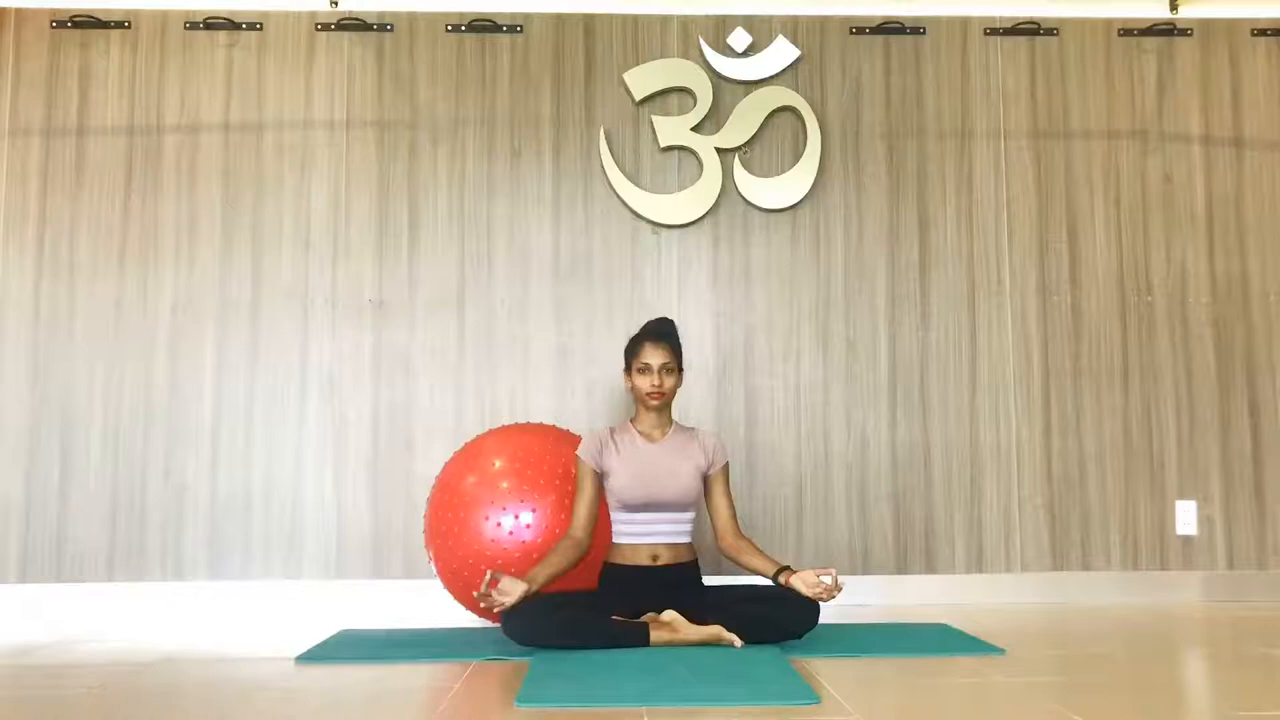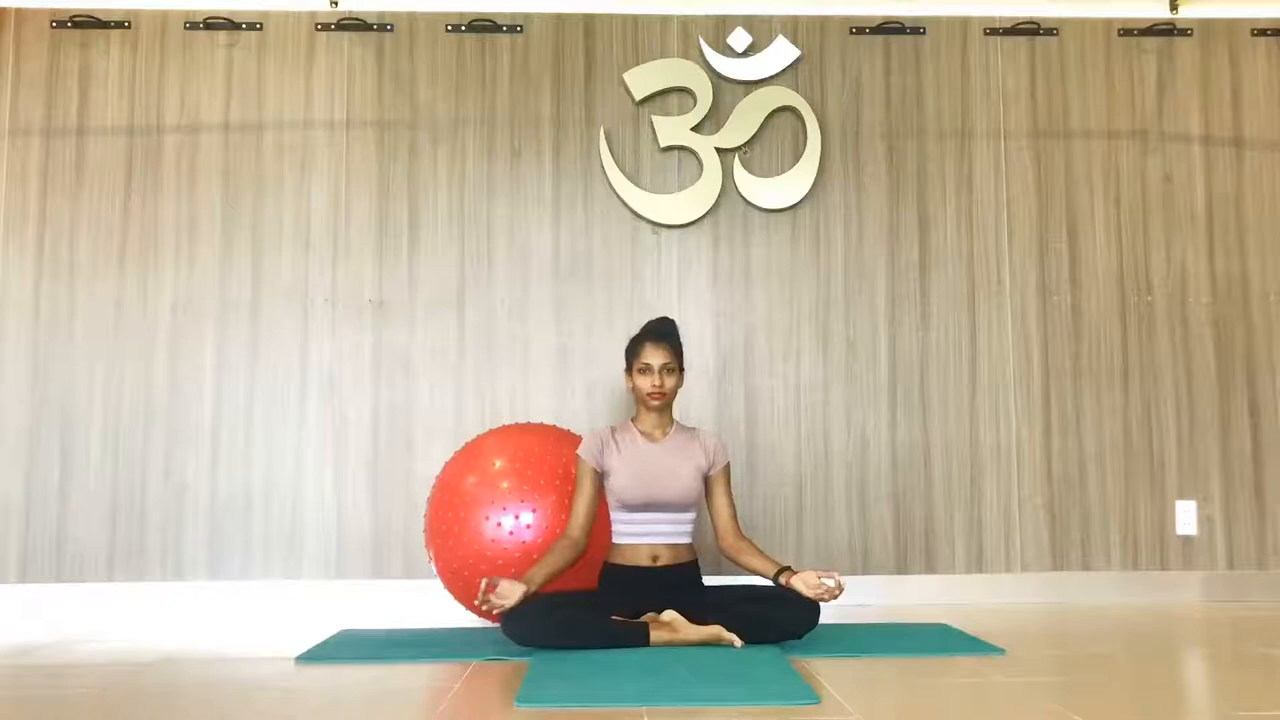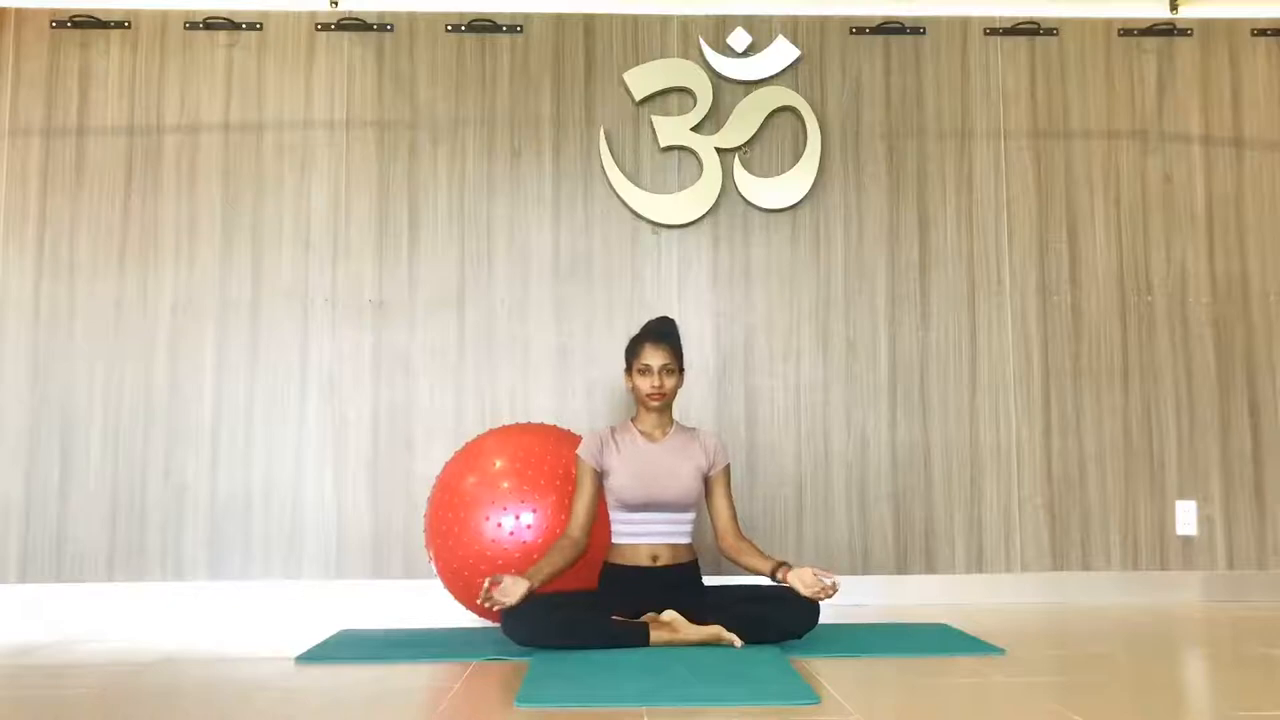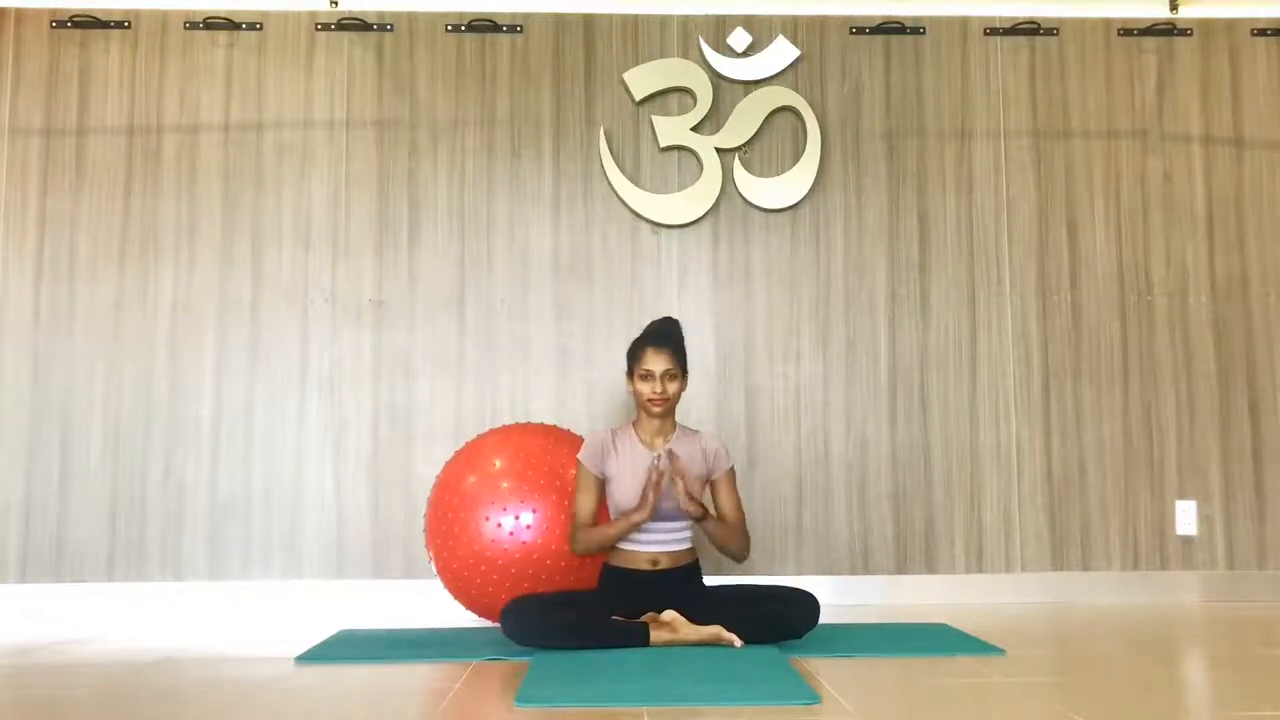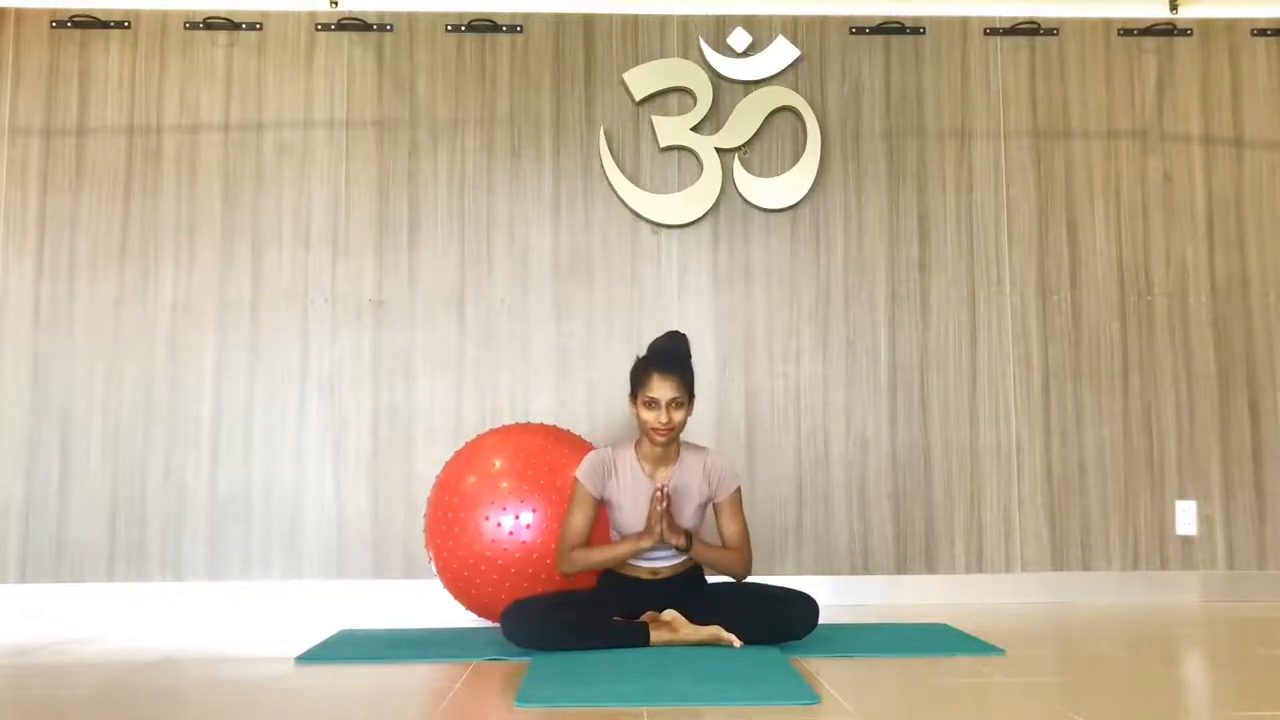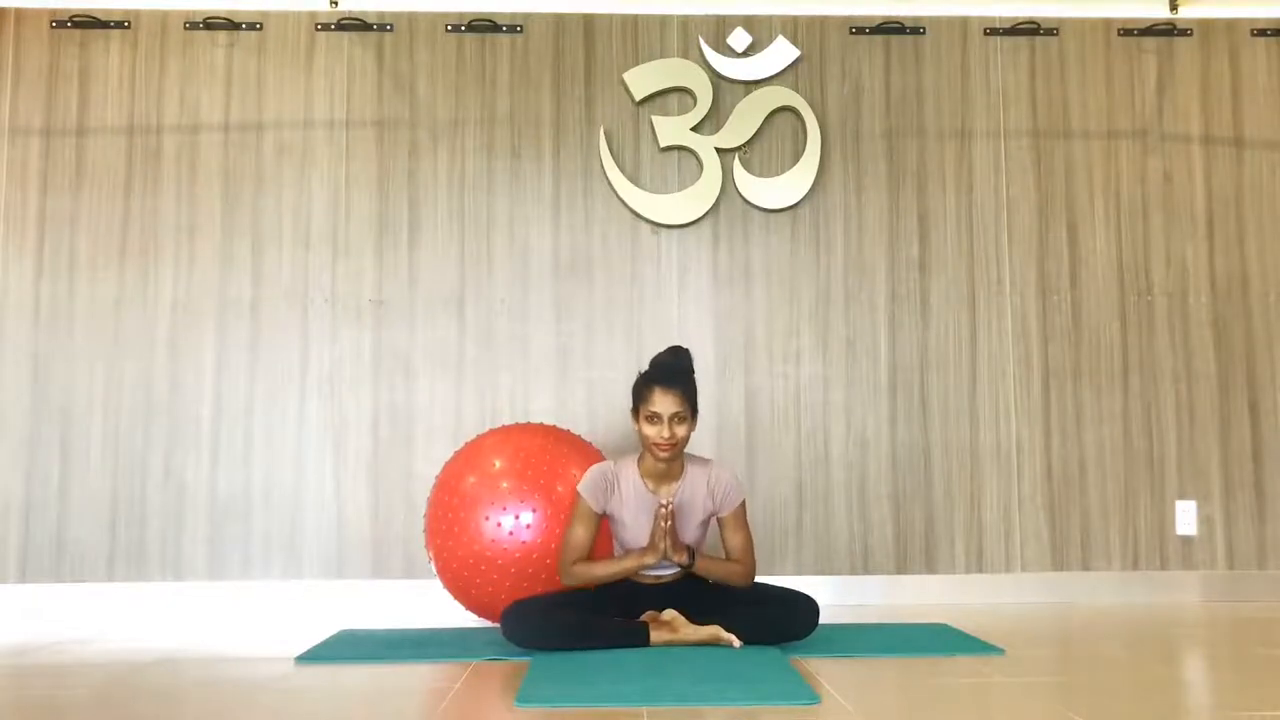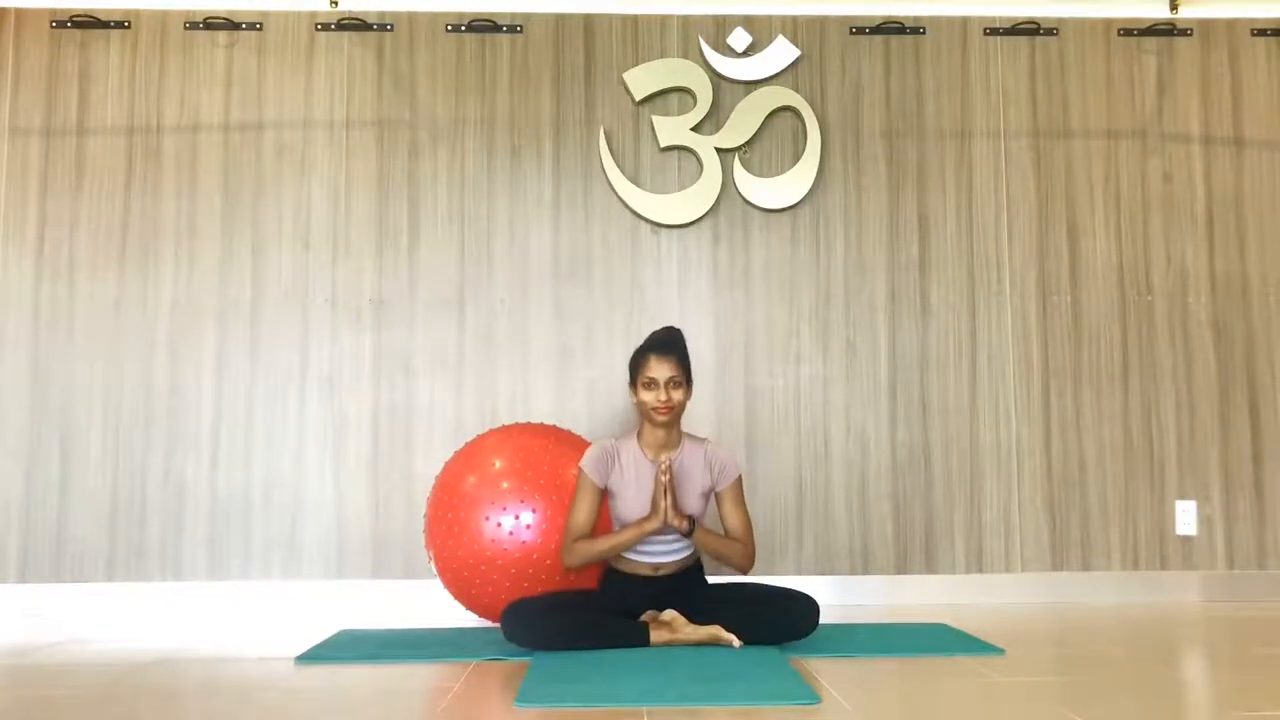
dt=0.5s
person 1, frame 1
left shoulder: (705, 446)
right shoulder: (600, 445)
left elbow: (729, 536)
right elbow: (578, 537)
left wrist: (788, 576)
right wrist: (528, 583)
left hip: (686, 588)
right hip: (619, 587)
left knee: (800, 609)
right knee: (520, 618)
left ankle: (654, 626)
right ankle: (683, 633)
person 1, frame 2
left shoulder: (706, 446)
right shoulder: (600, 444)
left elbow: (730, 537)
right elbow: (574, 536)
left wrist: (787, 576)
right wrist: (526, 585)
left hip: (686, 588)
right hip: (619, 588)
left knee: (799, 609)
right knee: (521, 620)
right ankle: (681, 631)
person 1, frame 3
left shoulder: (706, 446)
right shoulder: (599, 444)
left elbow: (730, 536)
right elbow: (573, 536)
left wrist: (782, 572)
right wrist: (528, 580)
left hip: (686, 588)
right hip: (618, 588)
left knee: (801, 607)
right knee: (519, 618)
right ankle: (680, 633)
person 1, frame 4
left shoulder: (708, 448)
right shoulder: (601, 445)
left elbow: (739, 549)
right elbow: (579, 542)
left wrist: (695, 508)
right wrist: (639, 512)
left hip: (687, 588)
right hip: (619, 588)
left knee: (802, 608)
right knee: (517, 617)
right ankle: (675, 632)
person 1, frame 5
left shoulder: (713, 468)
right shoulder: (601, 465)
left elbow: (741, 564)
right elbow: (568, 560)
left wrist: (681, 538)
right wrist: (643, 539)
left hip: (688, 591)
right hip: (619, 594)
left knee: (801, 611)
right knee: (518, 620)
left ankle: (635, 628)
right ankle: (671, 633)
person 1, frame 6
left shoulder: (719, 481)
right shoulder: (603, 478)
left elbow: (744, 573)
right elbow: (570, 571)
left wrist: (683, 555)
right wrist: (646, 555)
left hip: (690, 594)
right hip: (621, 595)
left knee: (801, 611)
right knee: (518, 621)
left ankle: (643, 628)
right ankle: (668, 632)
person 1, frame 7
left shoulder: (714, 459)
right shoulder: (604, 457)
left elbow: (744, 558)
right elbow: (573, 554)
left wrist: (683, 521)
right wrist: (651, 521)
left hip: (688, 590)
right hip: (621, 591)
left knee: (802, 611)
right knee: (518, 619)
right ankle: (668, 633)
